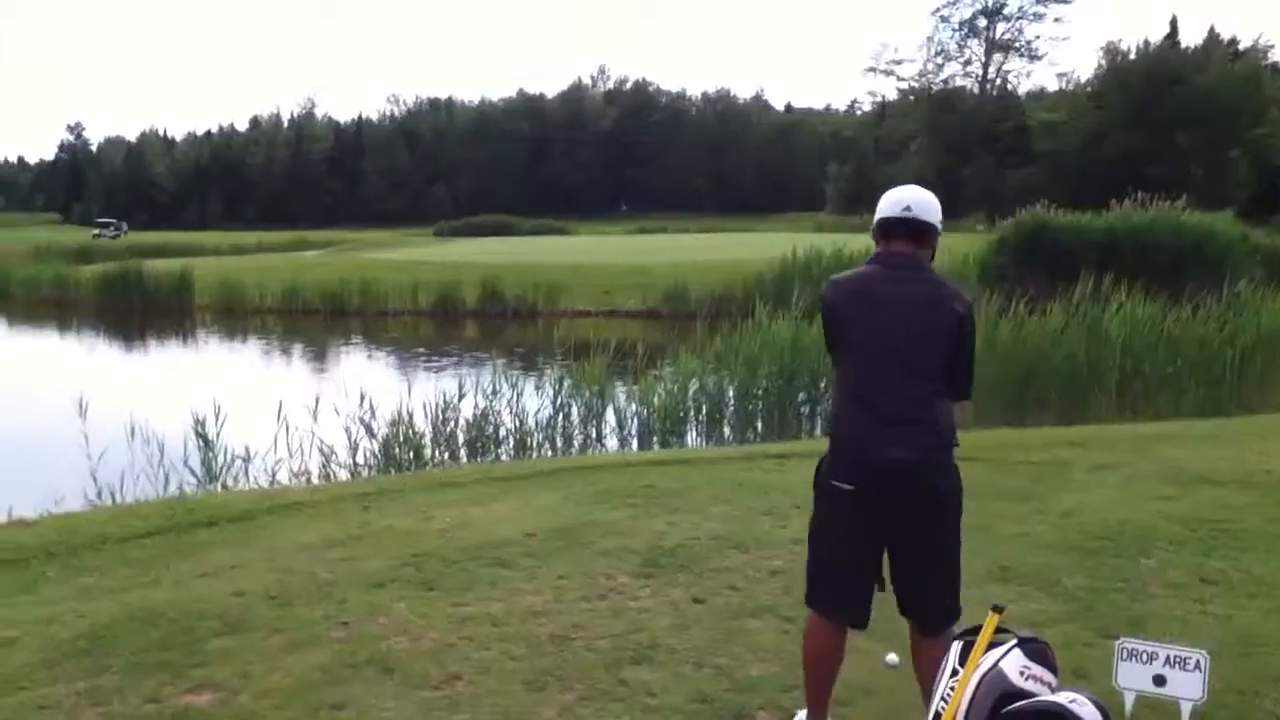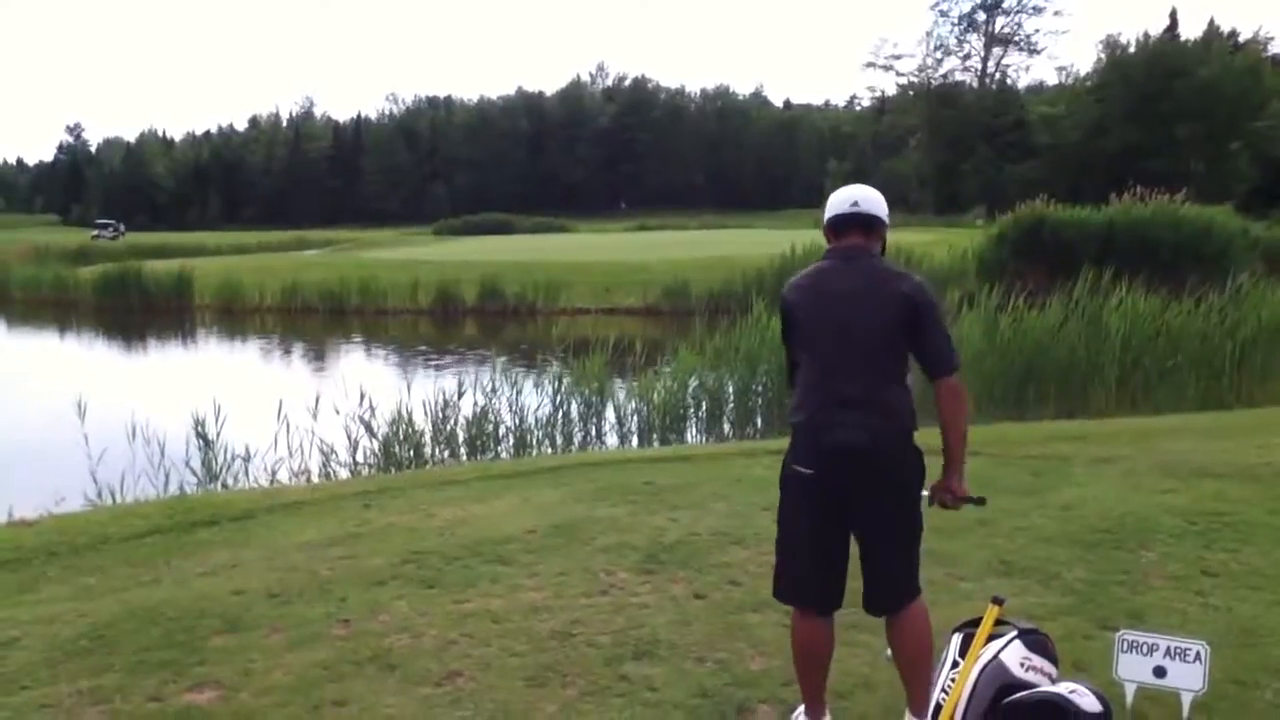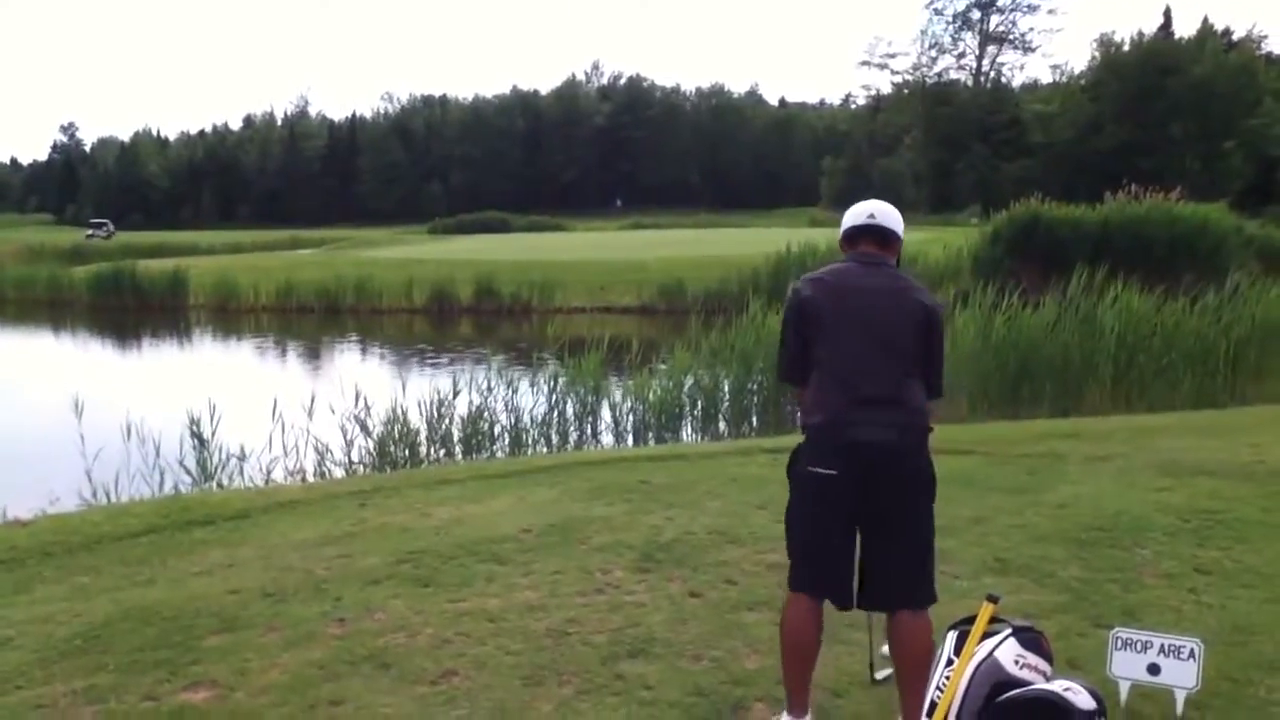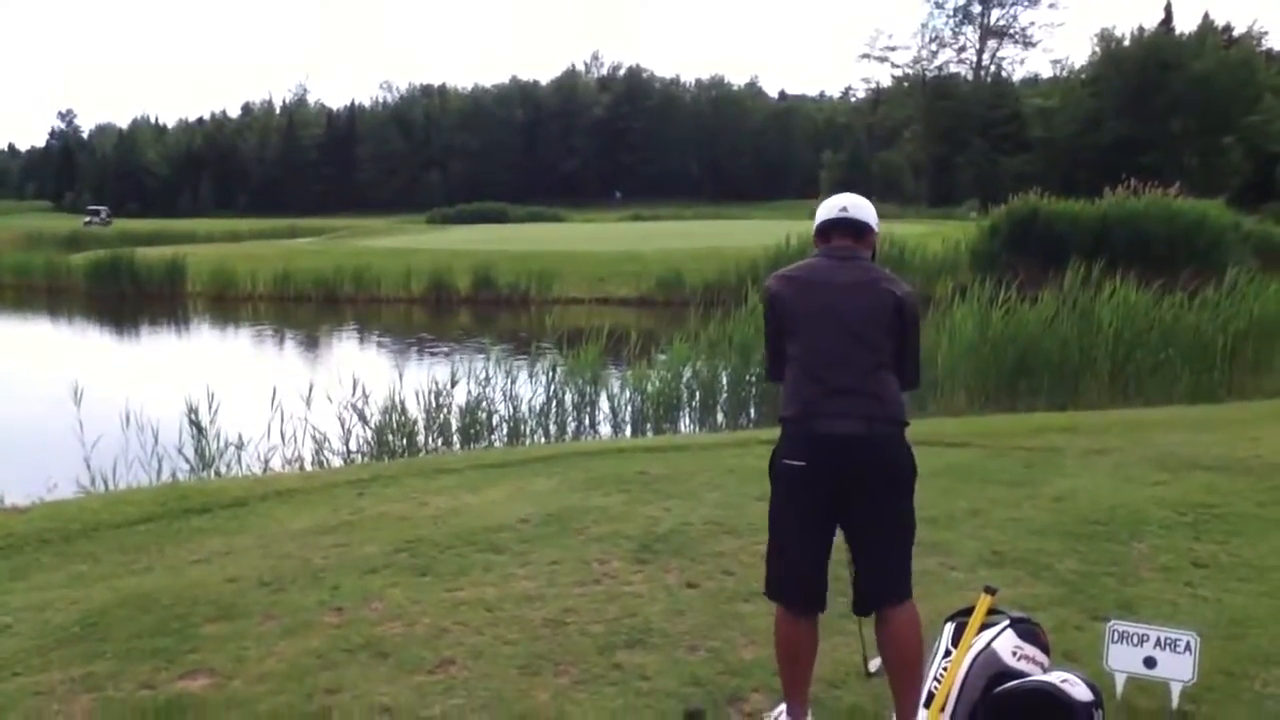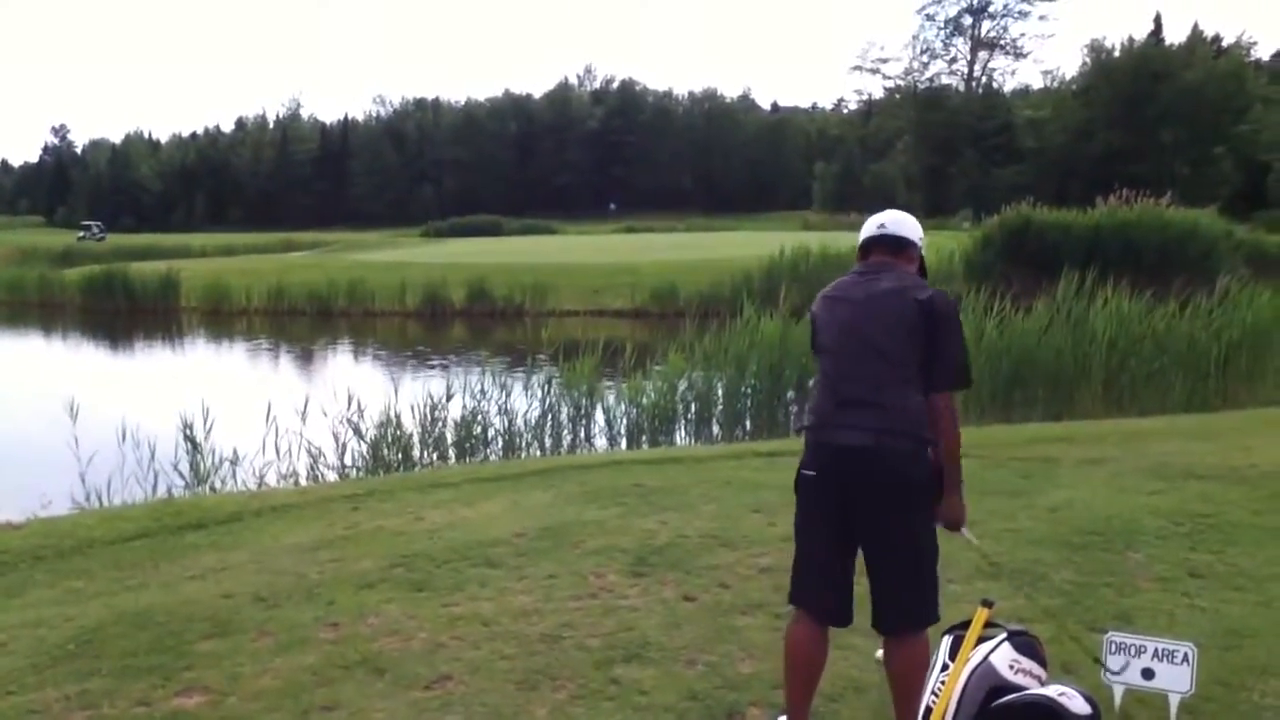
dt=0.5s
person 1, frame 1
left shoulder: (838, 293)
right shoulder: (953, 304)
right elbow: (955, 391)
left hip: (853, 466)
right hip: (927, 469)
left knee: (831, 608)
right knee: (934, 616)
person 1, frame 2
left shoulder: (796, 293)
right shoulder: (908, 290)
right elbow: (947, 381)
right wrist: (954, 468)
left hip: (814, 453)
right hip: (887, 454)
left knee: (811, 599)
right knee: (902, 594)
person 1, frame 3
left shoulder: (809, 290)
right shoulder: (921, 300)
left elbow: (797, 382)
right elbow: (928, 390)
left hip: (829, 452)
right hip: (903, 453)
left knee: (807, 589)
right knee: (909, 598)
person 1, frame 4
left shoulder: (782, 286)
right shoulder: (896, 292)
right elbow: (905, 379)
left hip: (807, 445)
right hip: (880, 446)
left knee: (795, 596)
right knee: (894, 594)
person 1, frame 5
left shoulder: (827, 299)
right shoulder: (931, 301)
right elbow: (941, 403)
right wrist: (950, 491)
left hip: (825, 459)
right hip: (893, 465)
left knee: (812, 606)
right knee: (905, 616)
